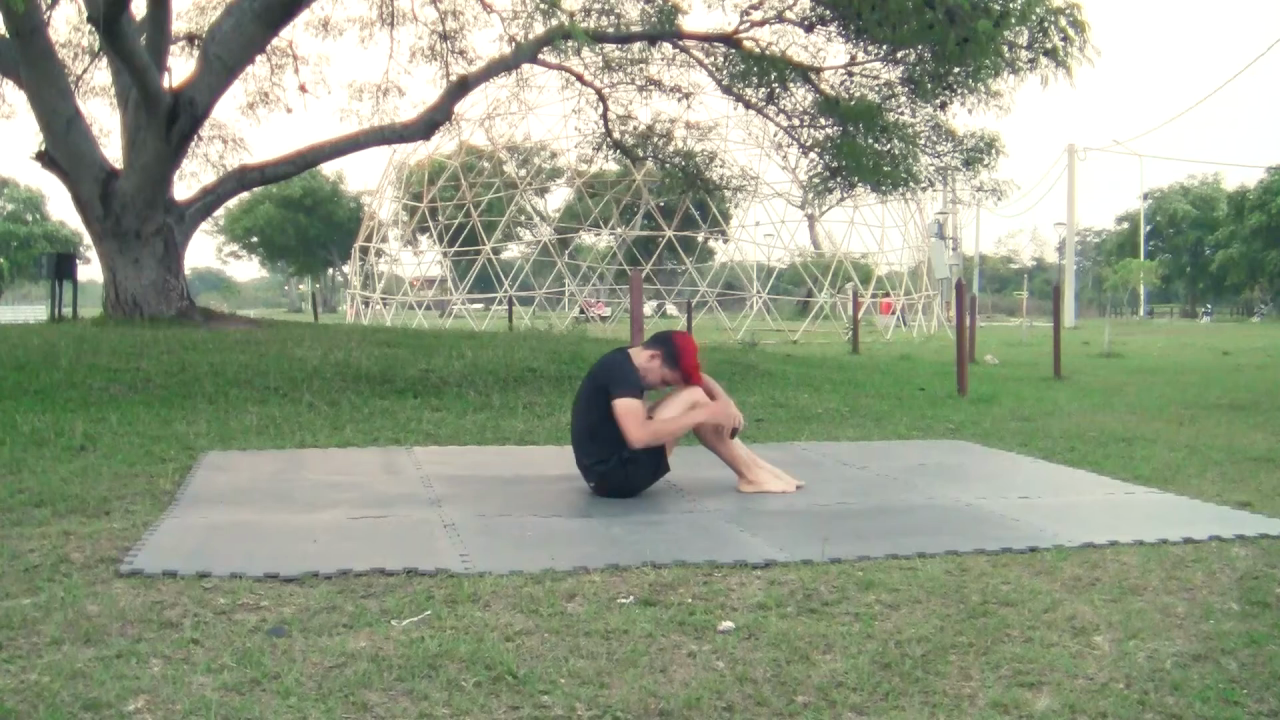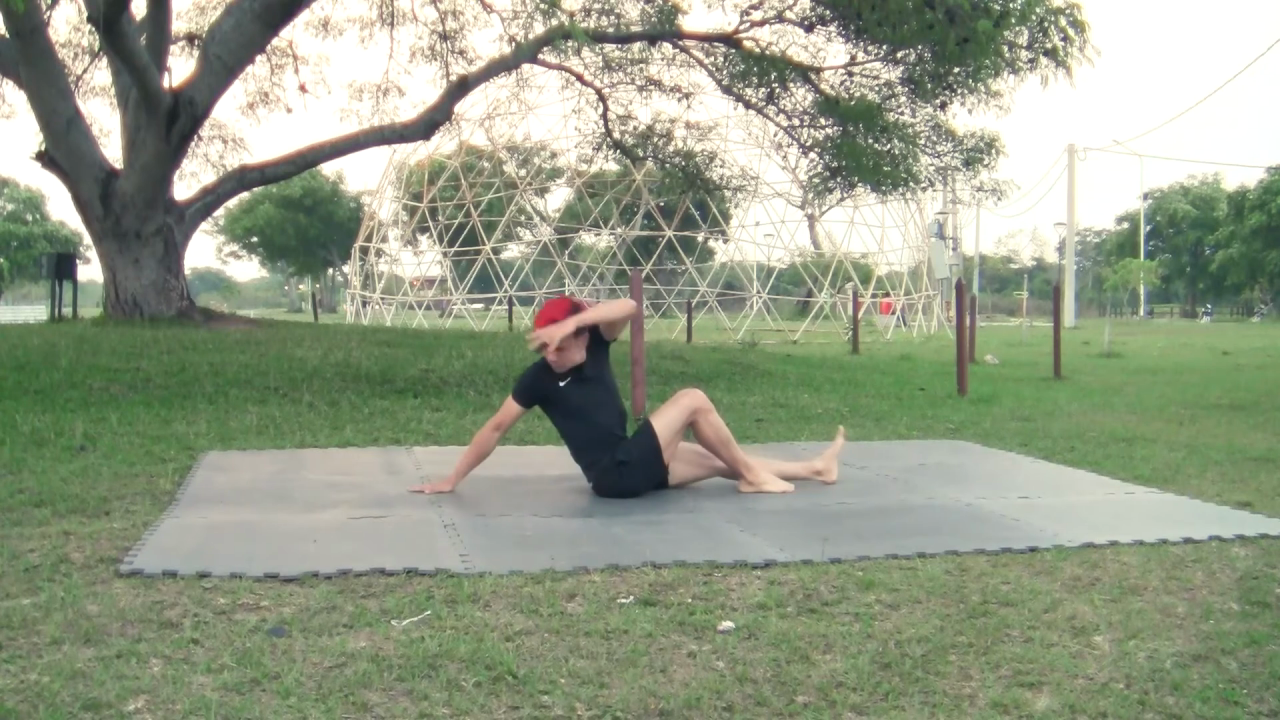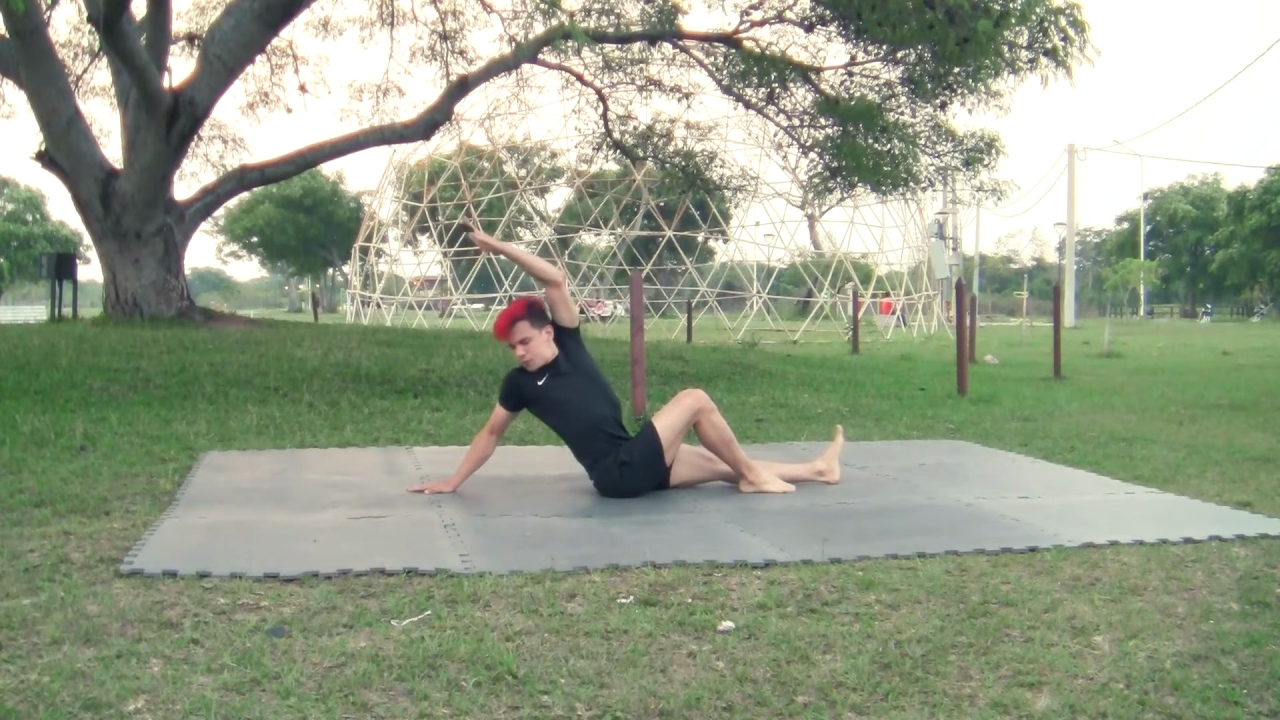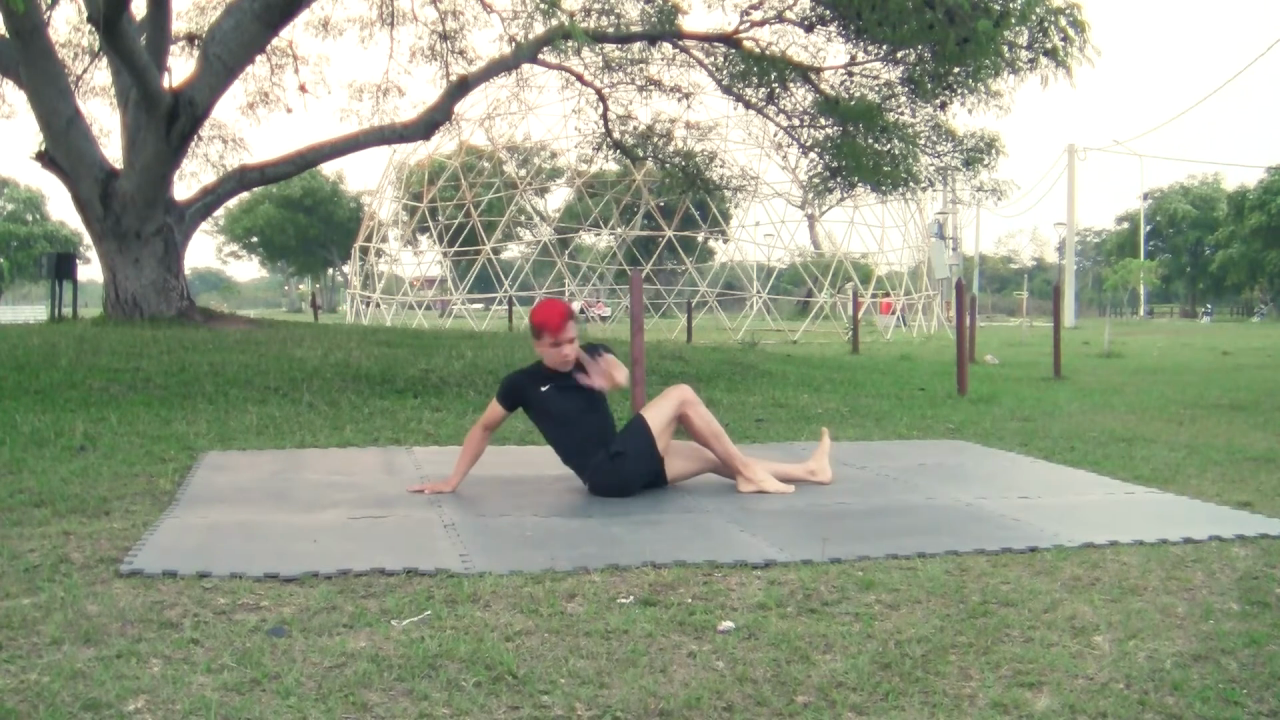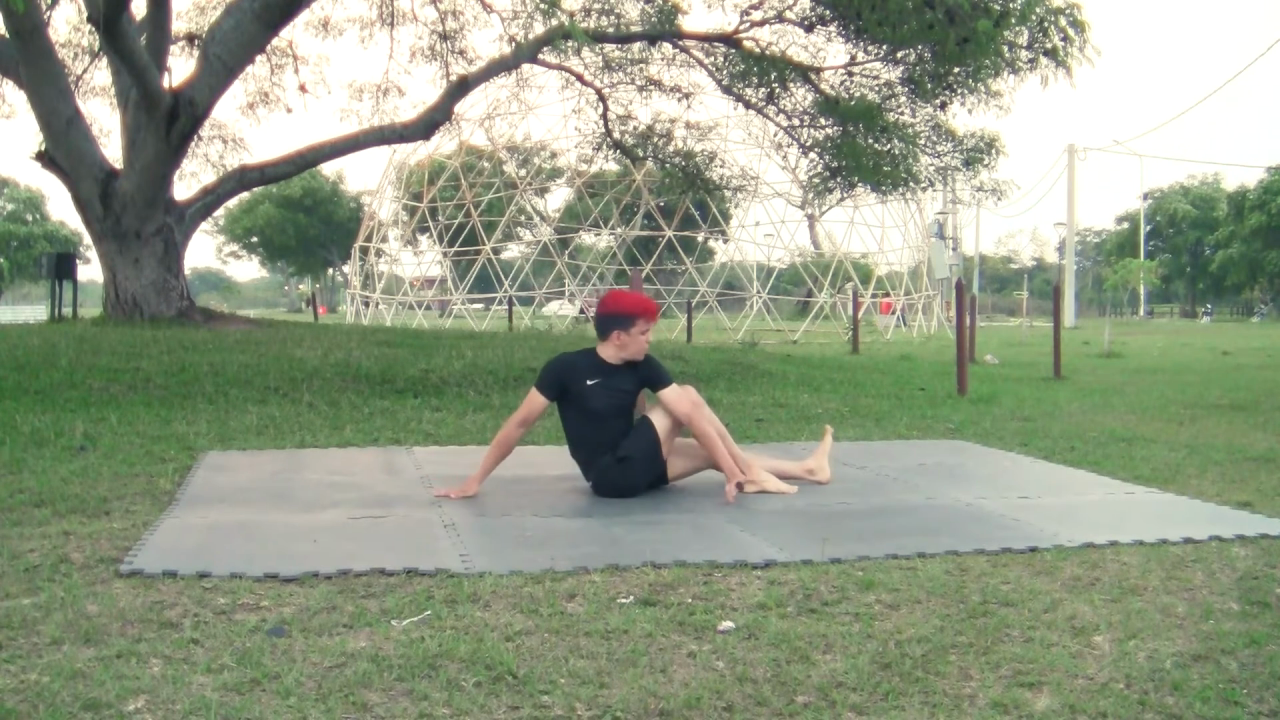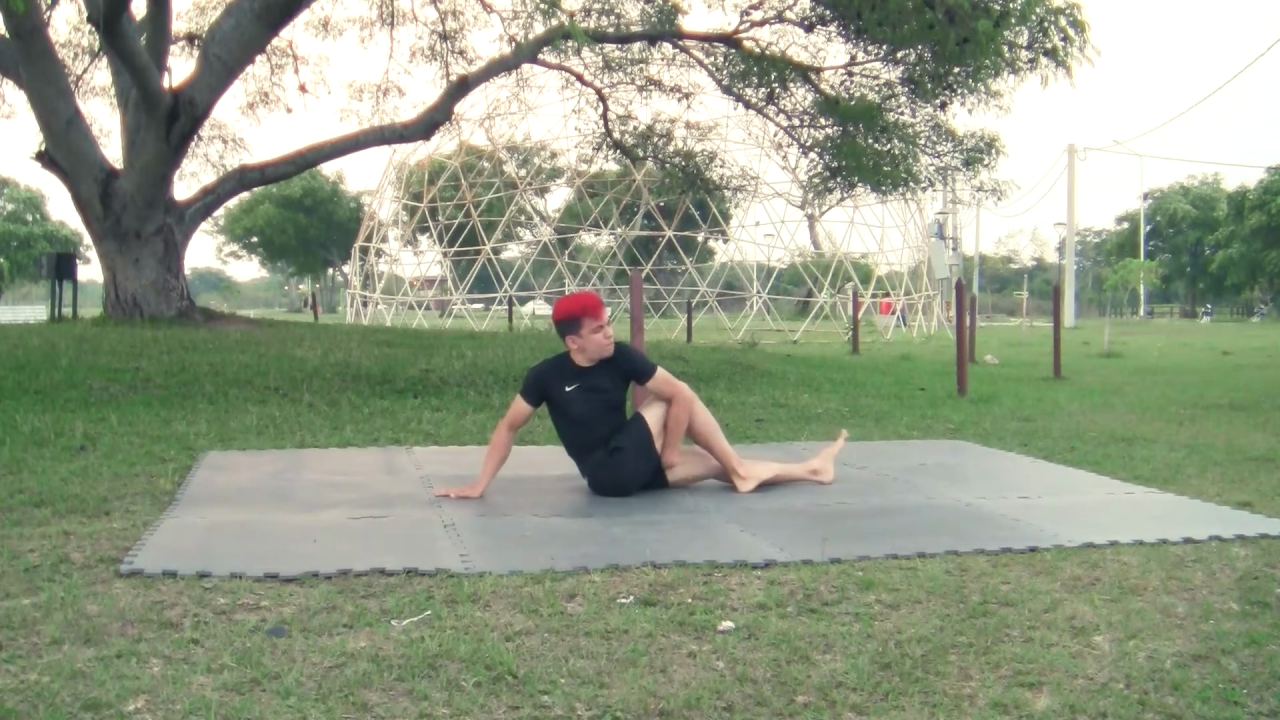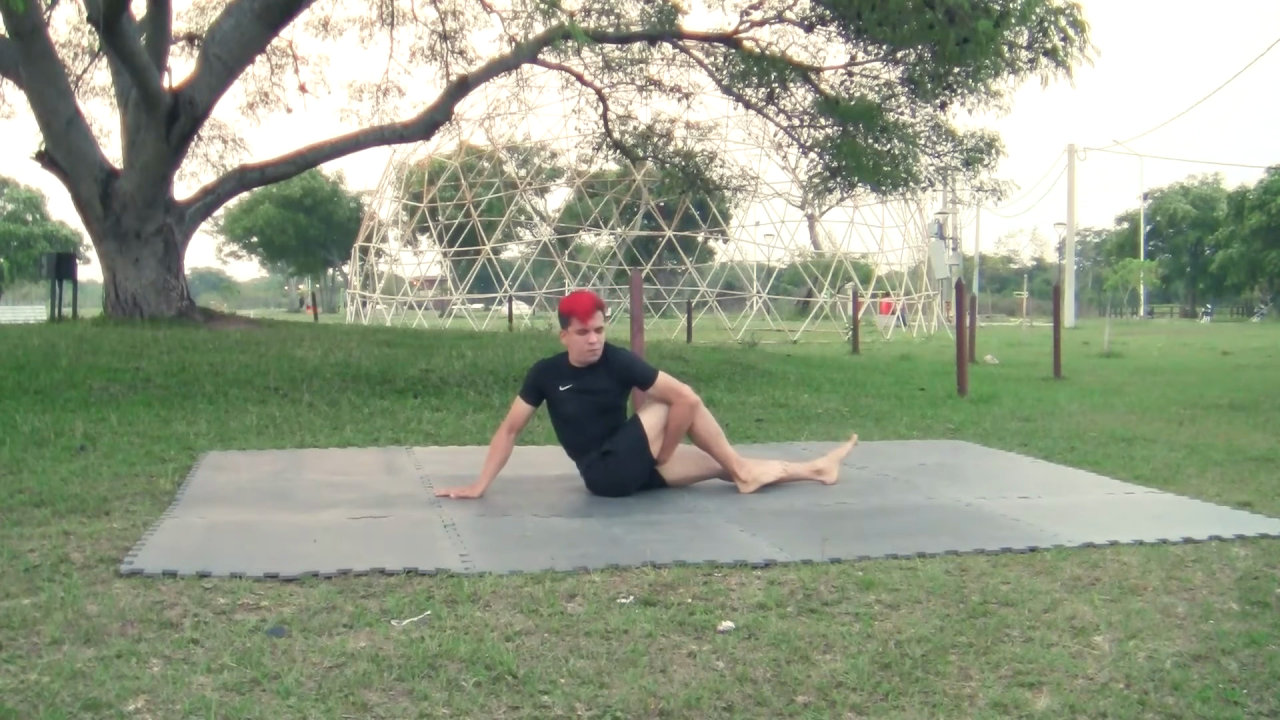
dt=0.7s
person 1, frame 1
left shoulder: (634, 361)
right shoulder: (619, 370)
left elbow: (698, 378)
right elbow: (639, 435)
left wrist: (727, 404)
right wrist: (701, 416)
left hip: (621, 466)
right hip: (614, 476)
right knee: (693, 398)
left ankle: (757, 469)
right ankle: (750, 476)
person 1, frame 2
left shoulder: (596, 344)
right shoulder: (539, 377)
left elbow: (629, 306)
right elbow: (495, 429)
left wrist: (570, 322)
right wrist: (452, 479)
left hip: (631, 464)
right hip: (615, 475)
left knee: (719, 460)
right knee: (693, 400)
left ankle: (814, 468)
right ankle: (752, 476)
person 1, frame 3
left shoulder: (568, 342)
right shoulder: (519, 382)
left elbow: (556, 280)
right elbow: (491, 433)
left wrist: (497, 246)
right wrist: (453, 481)
left hip: (633, 463)
right hip: (618, 474)
left knee: (719, 464)
right knee: (695, 399)
left ankle: (817, 469)
right ankle: (752, 475)
person 1, frame 4
left shoulder: (588, 356)
right shoulder: (521, 382)
left elbow: (621, 374)
right elbow: (482, 429)
left wrist: (607, 375)
right wrist: (453, 480)
left hip: (625, 464)
right hip: (606, 474)
left knee: (711, 455)
right knee: (680, 394)
left ankle: (807, 469)
right ankle: (748, 471)
person 1, frame 5
left shoulder: (644, 366)
right shoulder: (565, 368)
left elbow: (692, 418)
right elbow: (520, 423)
left wrist: (730, 468)
right wrist: (476, 480)
left hip: (631, 466)
right hip: (610, 477)
right knee: (688, 395)
left ankle: (805, 469)
right ankle: (750, 470)
person 1, frame 6
left shoulder: (622, 356)
right shoulder: (546, 375)
left elbow: (680, 394)
right elbow: (509, 427)
left wrist: (671, 451)
right wrist: (479, 485)
left hip: (631, 466)
right hip: (607, 475)
left knee: (714, 464)
right knee: (674, 397)
left ankle: (809, 470)
right ankle: (738, 468)
person 1, frame 7
left shoulder: (618, 360)
right shoulder: (545, 374)
left elbow: (686, 396)
right elbow: (510, 429)
left wrist: (663, 456)
right wrist: (479, 485)
left hip: (629, 466)
right hip: (604, 475)
left ankle: (814, 469)
right ankle: (741, 471)
